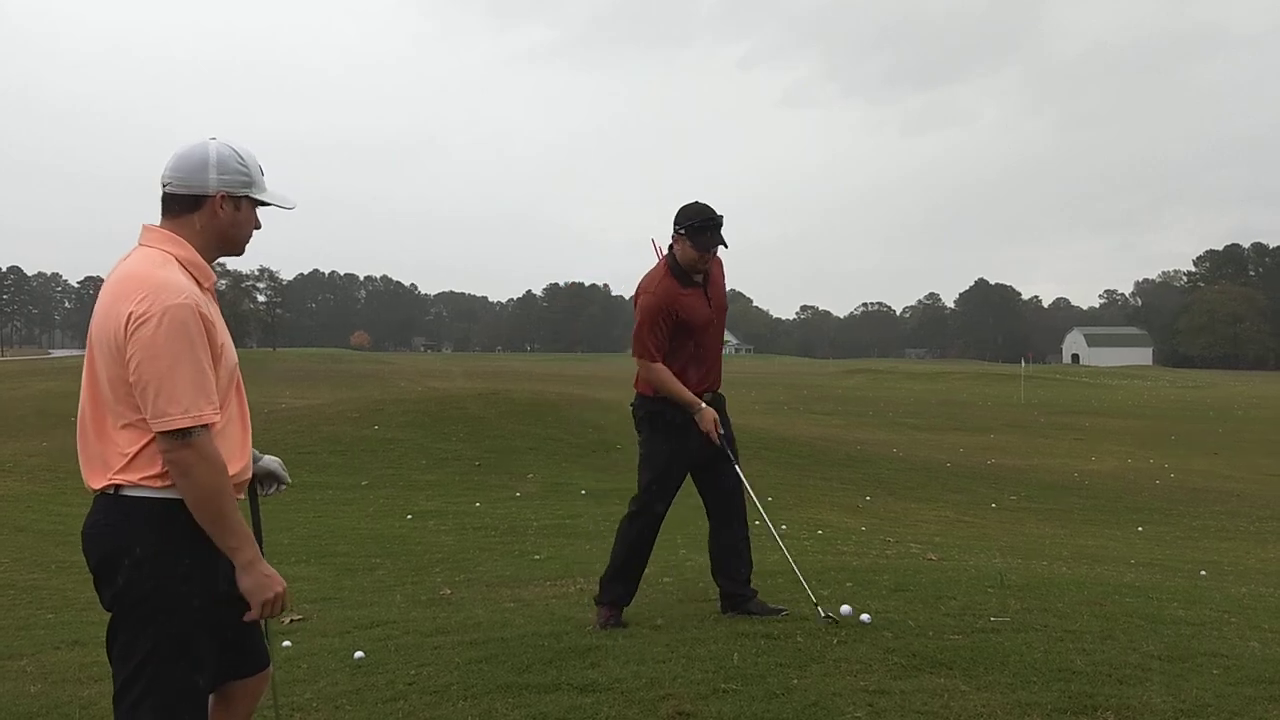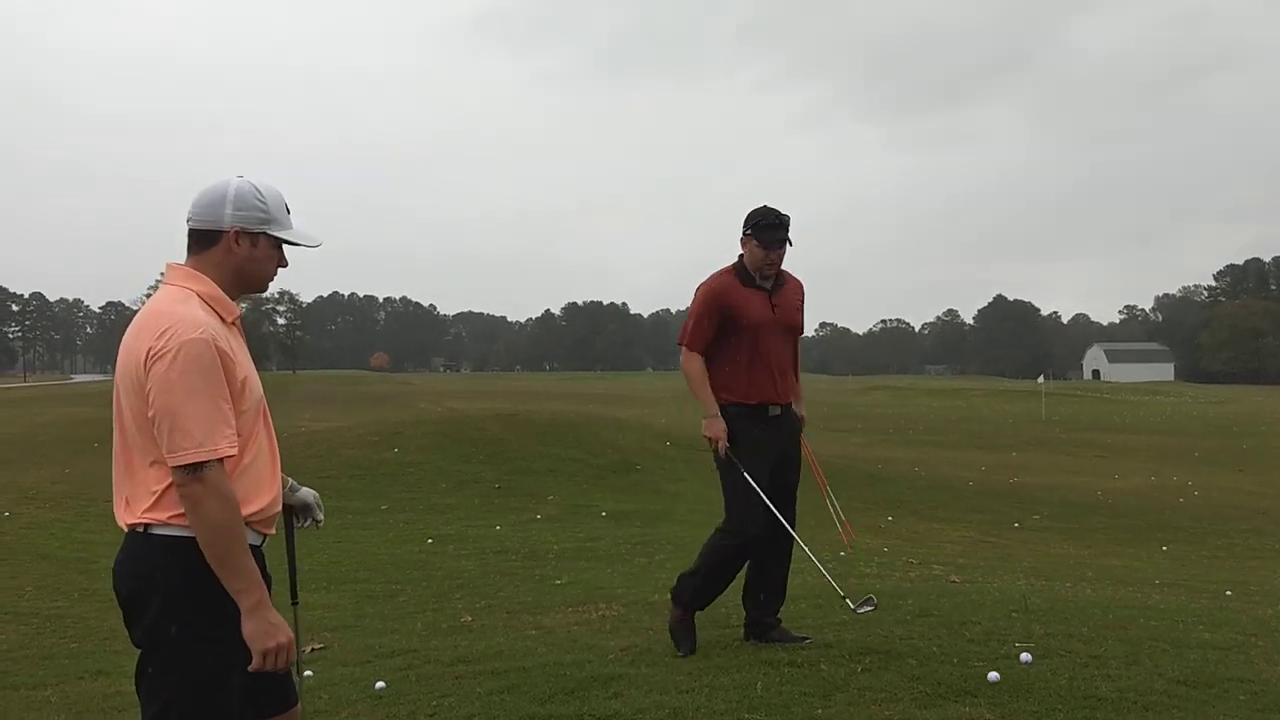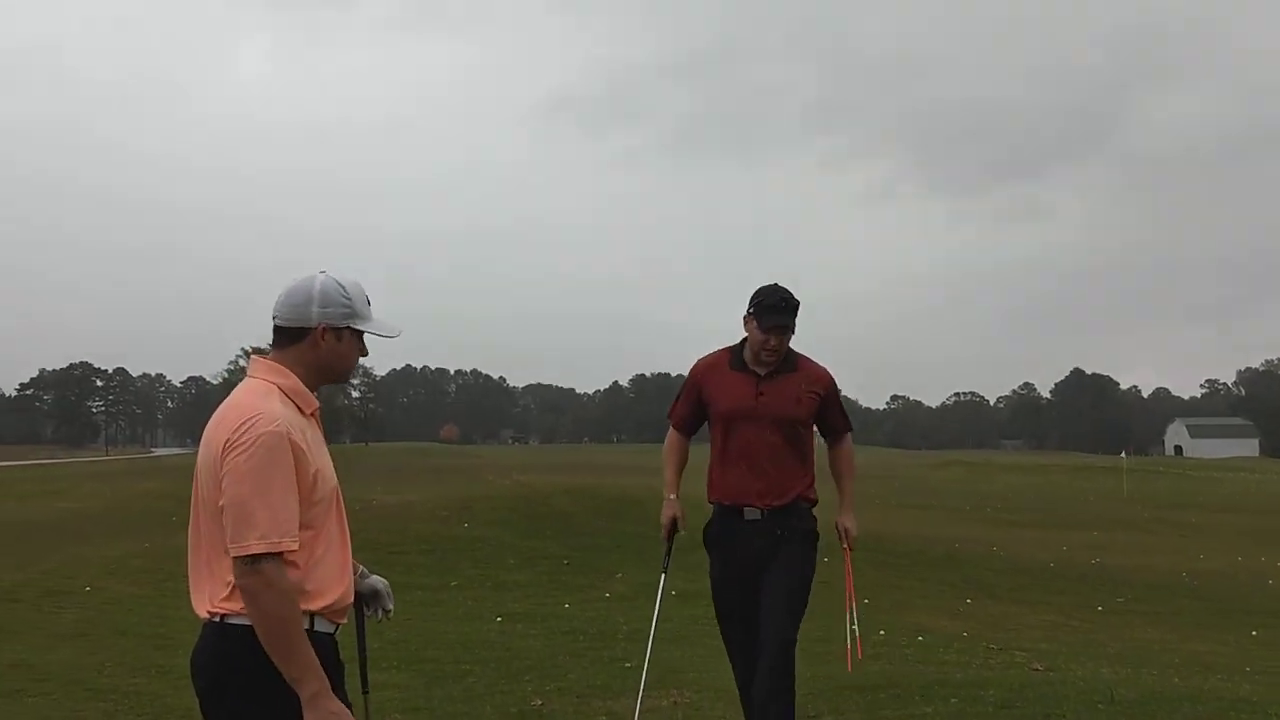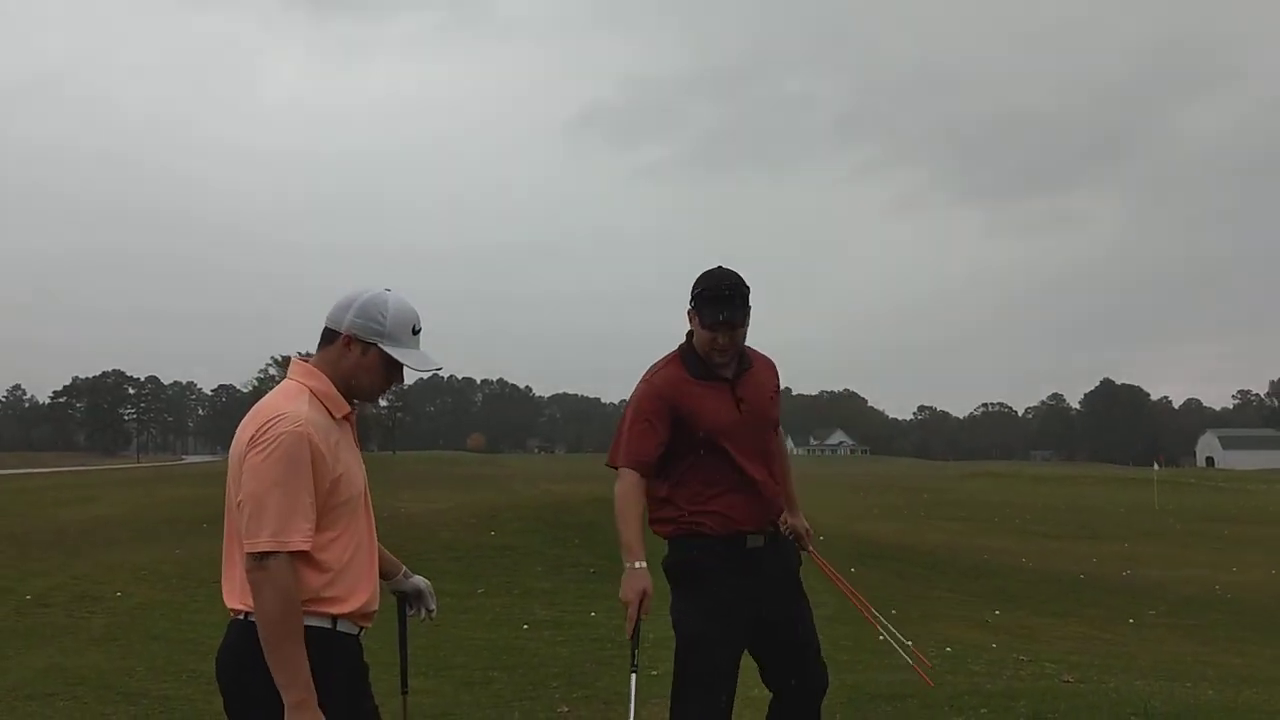
dt=1s
person 1, frame 1
left shoulder: (166, 278)
right shoulder: (168, 295)
right elbow: (184, 446)
left wrist: (244, 458)
right wrist: (249, 561)
left hip: (177, 523)
right hip: (159, 532)
person 1, frame 2
left shoulder: (201, 318)
right shoulder: (188, 330)
right elbow: (197, 480)
left wrist: (279, 487)
right wrist: (256, 606)
left hip: (211, 561)
right hip: (189, 569)
person 1, frame 3
left shoulder: (285, 410)
right shoulder: (265, 423)
right elbow: (257, 572)
left wrist: (353, 574)
left hip: (289, 648)
right hip: (265, 660)
person 1, frame 4
left shoulder: (330, 417)
right shoulder: (291, 425)
right elbow: (269, 566)
left wrist: (396, 573)
left hip: (328, 648)
right hip: (287, 658)
person 2, frame 1
left shoulder: (713, 268)
right shoulder: (658, 291)
right elbow: (647, 362)
right wrist: (696, 408)
left hip: (708, 405)
right hip: (667, 411)
left knee: (729, 502)
right knee: (649, 507)
left ankle: (737, 594)
right ankle: (611, 601)
person 2, frame 2
left shoulder: (793, 288)
right shoulder: (718, 290)
right elbow: (690, 354)
left wrist: (796, 400)
right wrist: (711, 415)
left hip: (782, 421)
right hip: (738, 423)
left knee: (779, 527)
right knee: (743, 527)
left ankle: (762, 620)
right ankle: (685, 601)
person 2, frame 3
left shoulder: (816, 380)
right shoulder: (707, 372)
left elbow: (840, 439)
right elbow: (678, 433)
left wrist: (846, 508)
right wrist: (671, 496)
left hip: (790, 528)
right hip: (729, 527)
left knee: (777, 644)
right knee: (744, 645)
person 2, frame 4
left shoulder: (764, 370)
right shoulder: (662, 386)
right elbow: (629, 475)
left wrist: (792, 509)
right wrist: (636, 564)
left hip: (771, 551)
right hip: (706, 561)
left knee: (806, 679)
